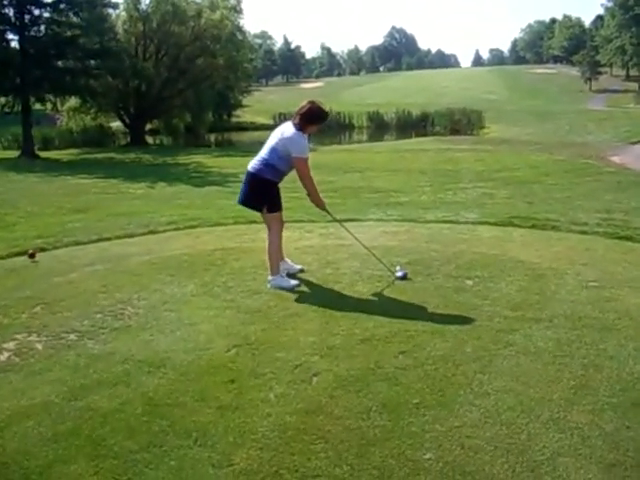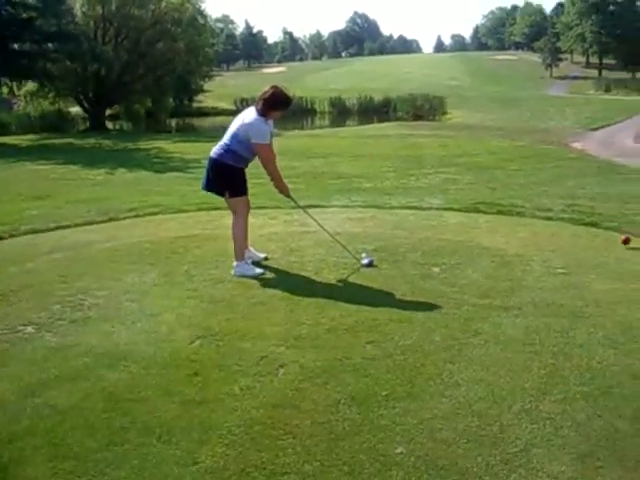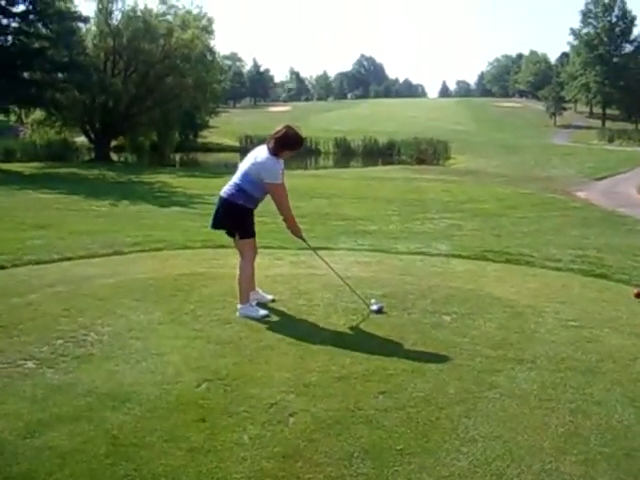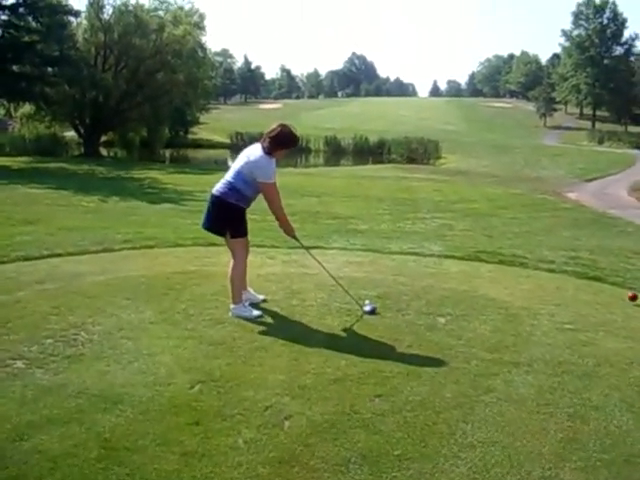
dt=0.3s
person 1, frame 1
left shoulder: (292, 128)
right shoulder: (296, 139)
left elbow: (303, 169)
right elbow: (304, 173)
left wrist: (312, 194)
right wrist: (316, 198)
left hip: (263, 178)
right hip: (262, 180)
left knee: (277, 224)
right knee: (275, 228)
left ankle: (281, 262)
right ankle: (275, 276)
person 1, frame 2
left shoulder: (260, 116)
right shoulder: (257, 124)
left elbow: (269, 151)
right elbow: (266, 159)
left wrist: (275, 178)
right wrist: (280, 184)
left hip: (232, 165)
right hip: (225, 165)
left knee: (243, 209)
right knee: (240, 212)
left ankle: (245, 250)
right ankle: (240, 263)
person 1, frame 3
left shoulder: (268, 153)
right shoulder: (269, 163)
left elbow: (281, 189)
right elbow: (279, 199)
left wrist: (288, 219)
right wrist: (293, 225)
left hip: (239, 204)
right hip: (235, 206)
left knee: (251, 251)
right knee: (248, 255)
left ankle: (252, 292)
right ankle: (244, 305)
person 1, frame 4
left shoulder: (260, 151)
right shoulder: (262, 162)
left elbow: (273, 190)
right elbow: (272, 199)
left wrist: (282, 220)
right wrist: (286, 225)
left hip: (231, 203)
right hip: (227, 204)
left knee: (243, 250)
right knee: (240, 255)
left ankle: (243, 291)
right ankle: (237, 305)
